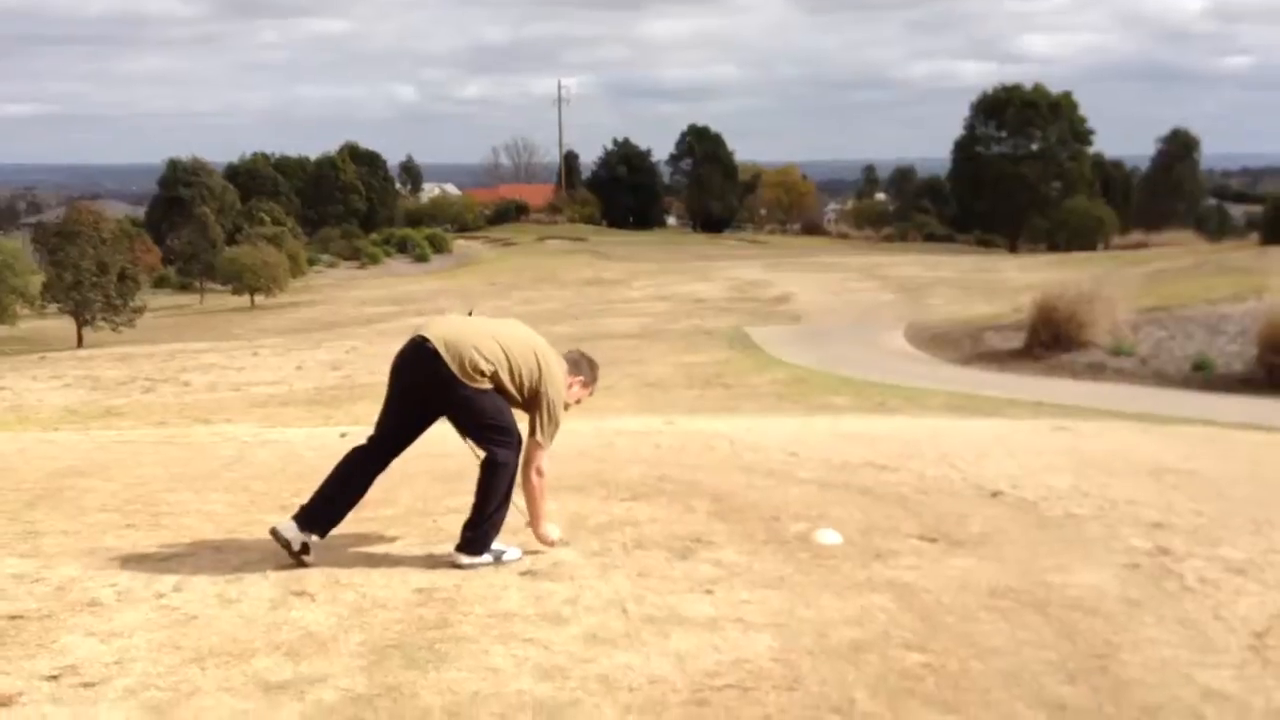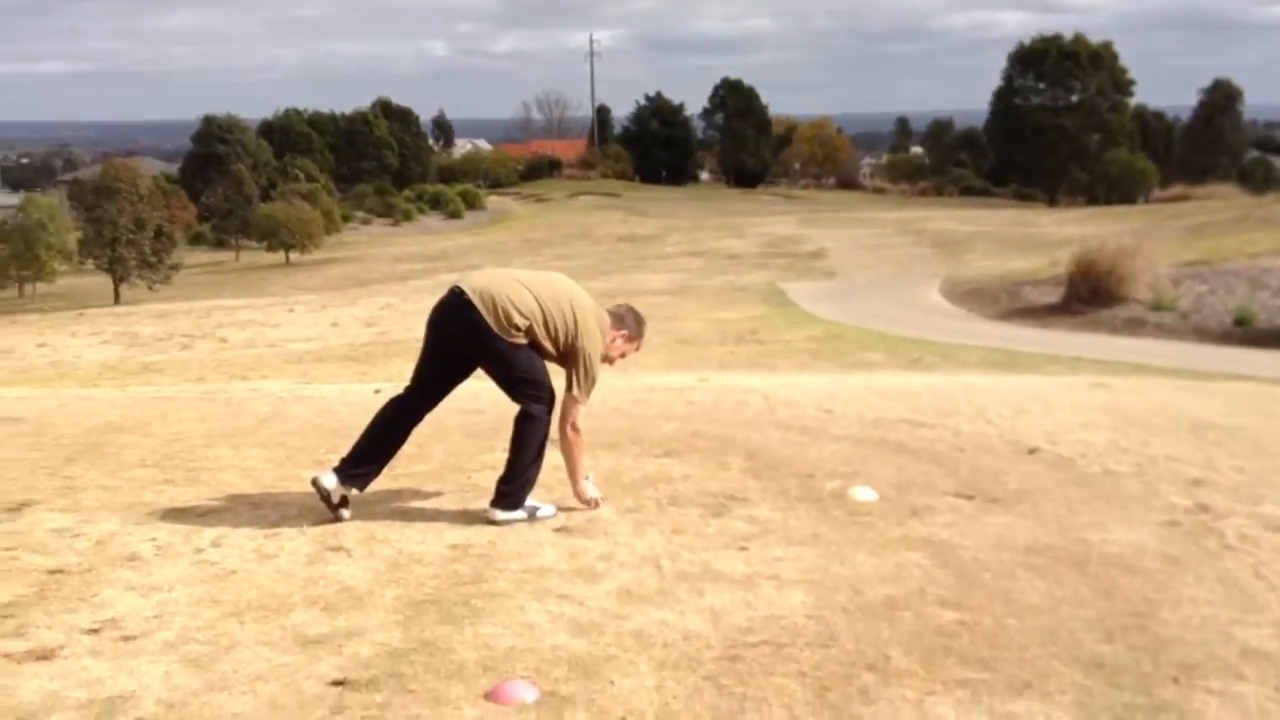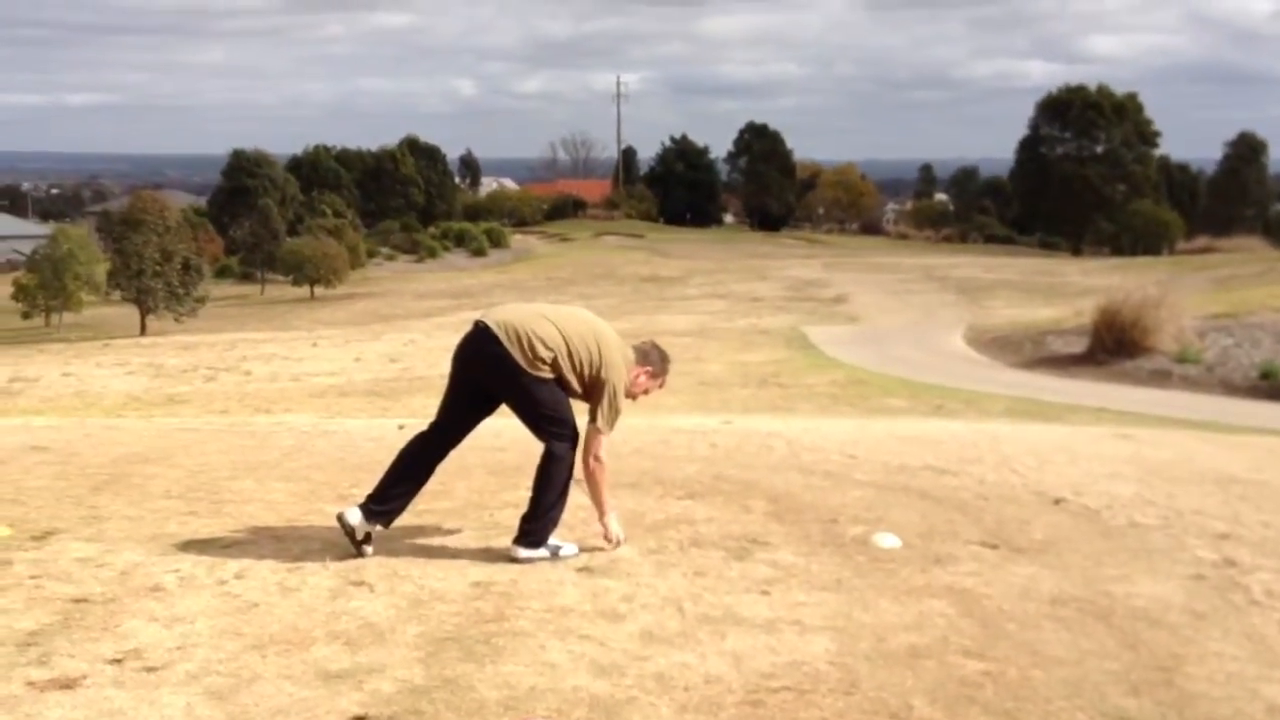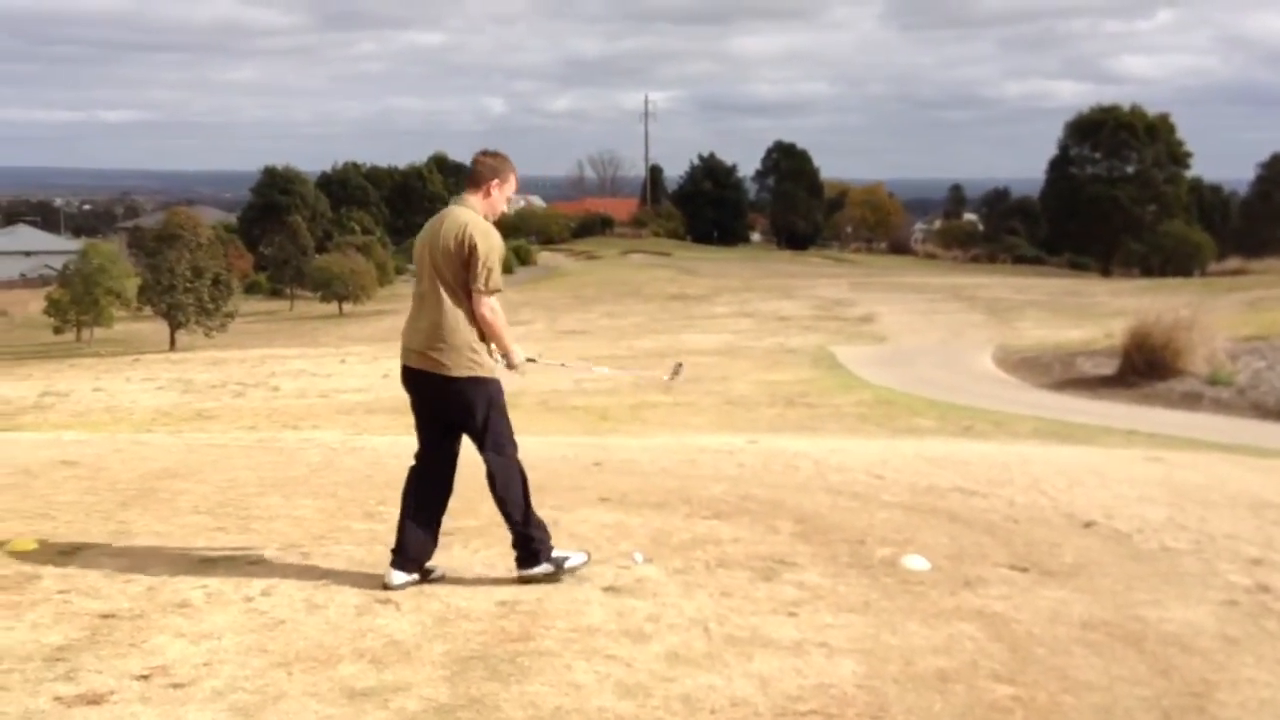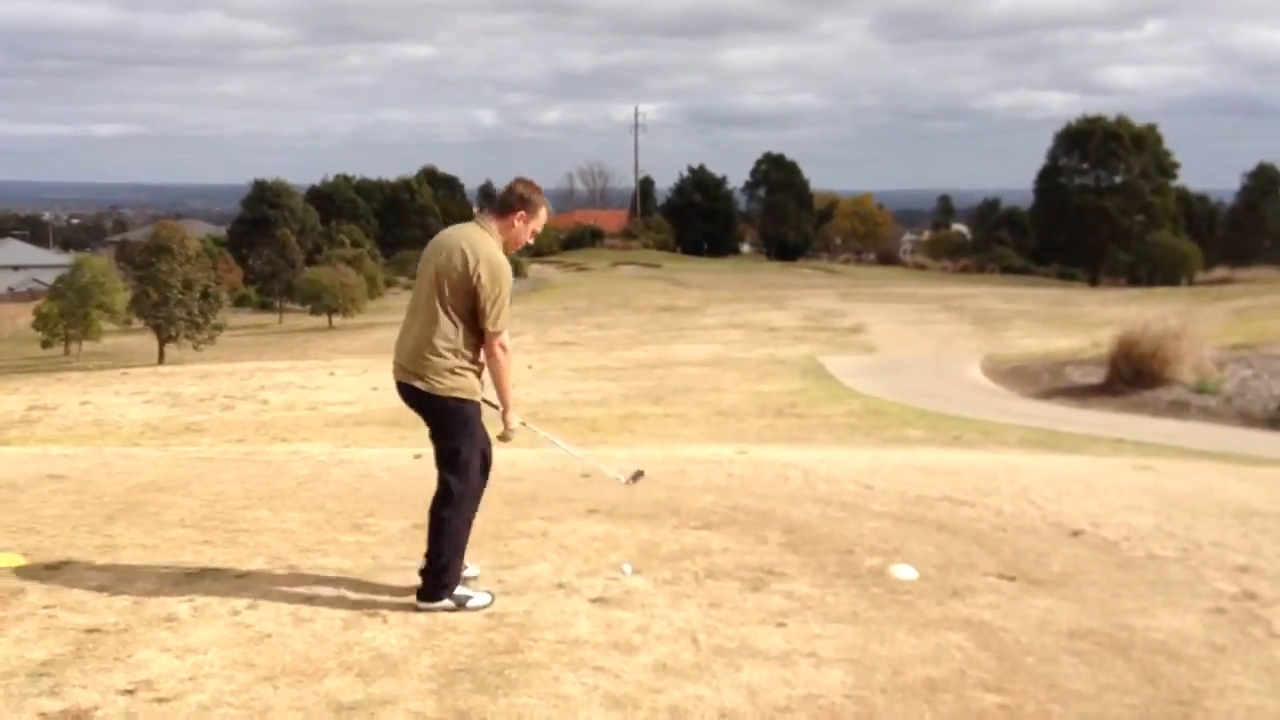
dt=1s
person 1, frame 1
left shoulder: (525, 340)
right shoulder: (553, 382)
left elbow: (452, 316)
right elbow: (534, 468)
right wrist: (541, 526)
left hip: (418, 349)
right hip: (459, 366)
left knee: (380, 446)
right knee: (505, 448)
left ankle: (302, 528)
right ankle: (476, 548)
person 1, frame 2
left shoulder: (582, 310)
right shoulder: (591, 338)
right elbow: (570, 423)
right wrist: (581, 483)
left hip: (457, 301)
right hip: (492, 318)
left knee: (417, 397)
right knee: (538, 402)
left ankle: (342, 479)
right ankle: (511, 503)
person 1, frame 3
left shoulder: (605, 342)
right shoulder: (616, 372)
right elbow: (593, 454)
right wrist: (607, 515)
left hip: (482, 336)
right hip: (519, 354)
left knee: (441, 433)
right knee: (562, 440)
left ankle: (367, 515)
right ankle: (533, 541)
person 1, frame 4
left shoulder: (431, 228)
right shoulder: (482, 233)
right elbow: (484, 308)
left wrist: (492, 347)
right wrist: (509, 350)
left hip: (418, 362)
right hip: (463, 367)
left knee: (432, 462)
right knee: (502, 457)
left ankle: (406, 563)
right ankle: (533, 554)
person 1, frame 5
left shoulder: (448, 237)
right shoulder: (492, 261)
right elbow: (496, 345)
right wrist: (508, 408)
left hip: (414, 368)
right hip: (445, 380)
left knee: (476, 460)
right knee: (460, 480)
left ankle: (443, 563)
right ankle: (438, 588)
